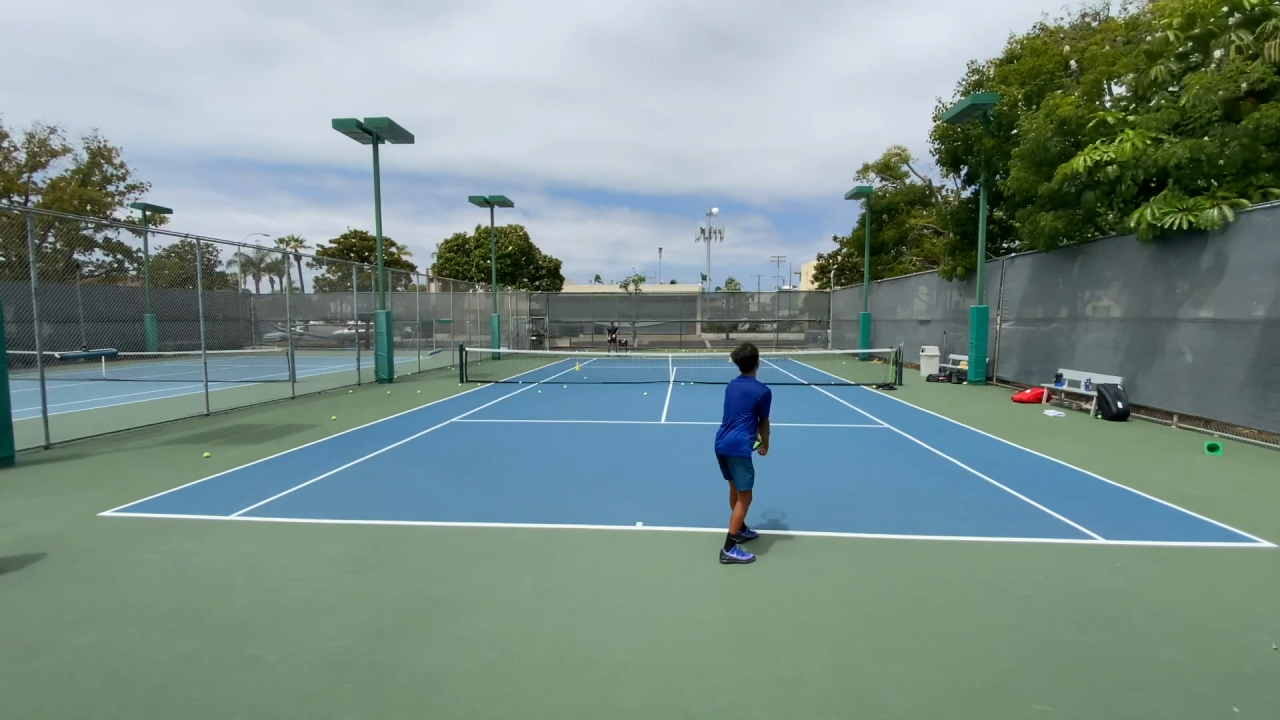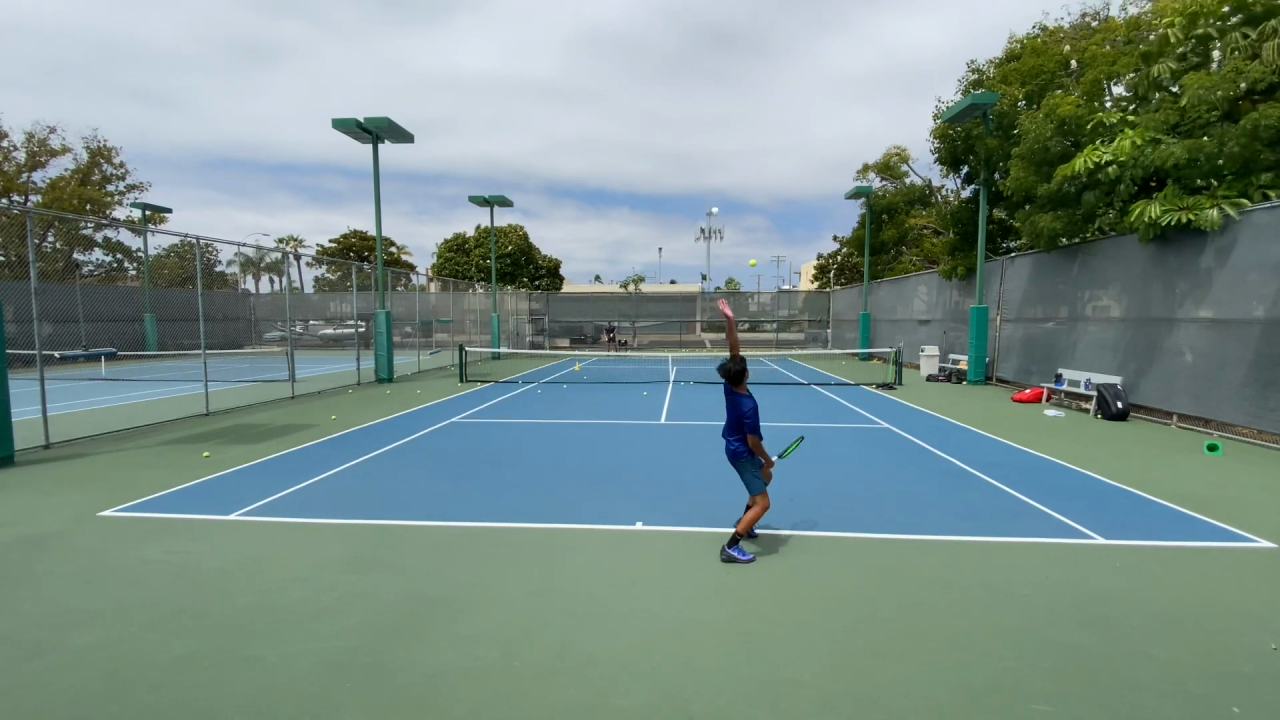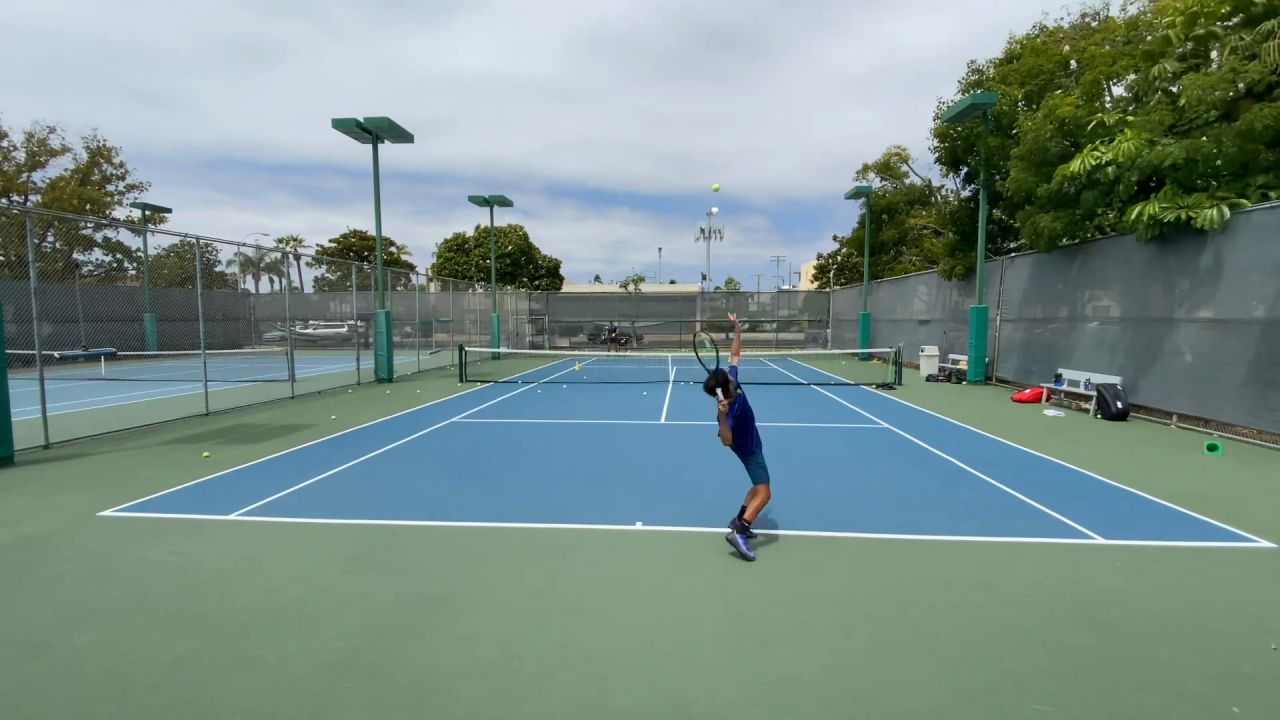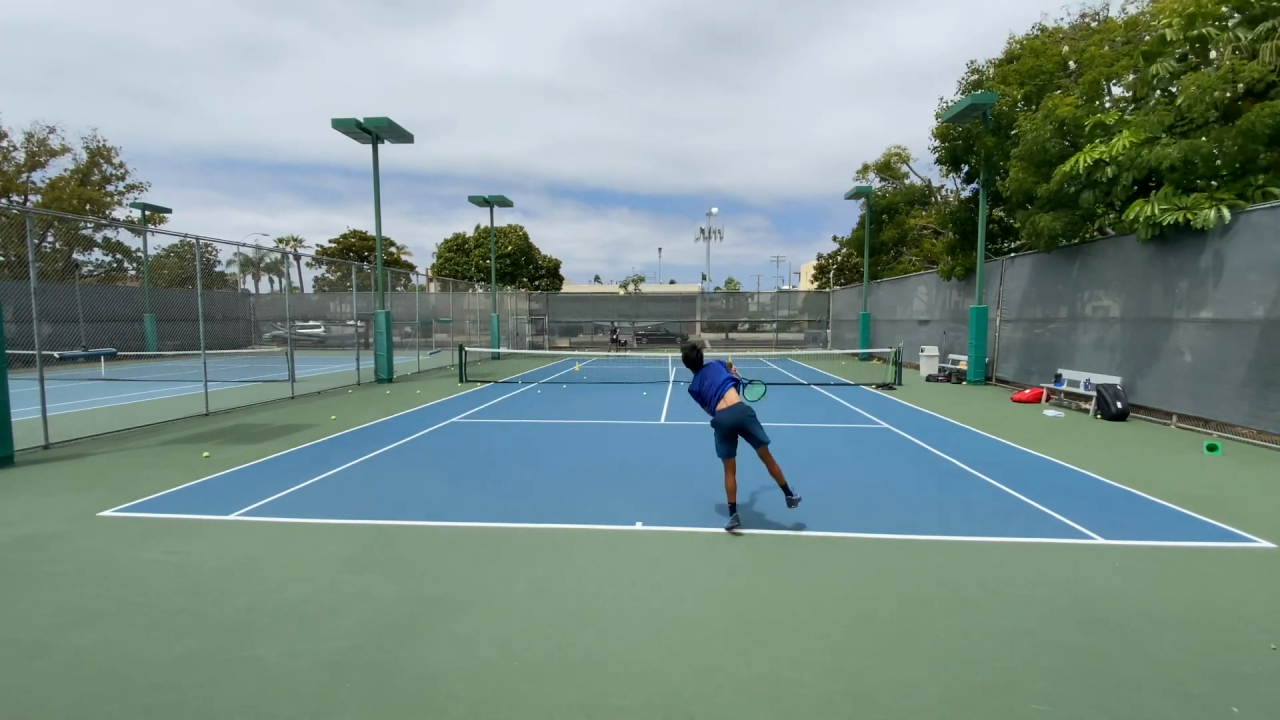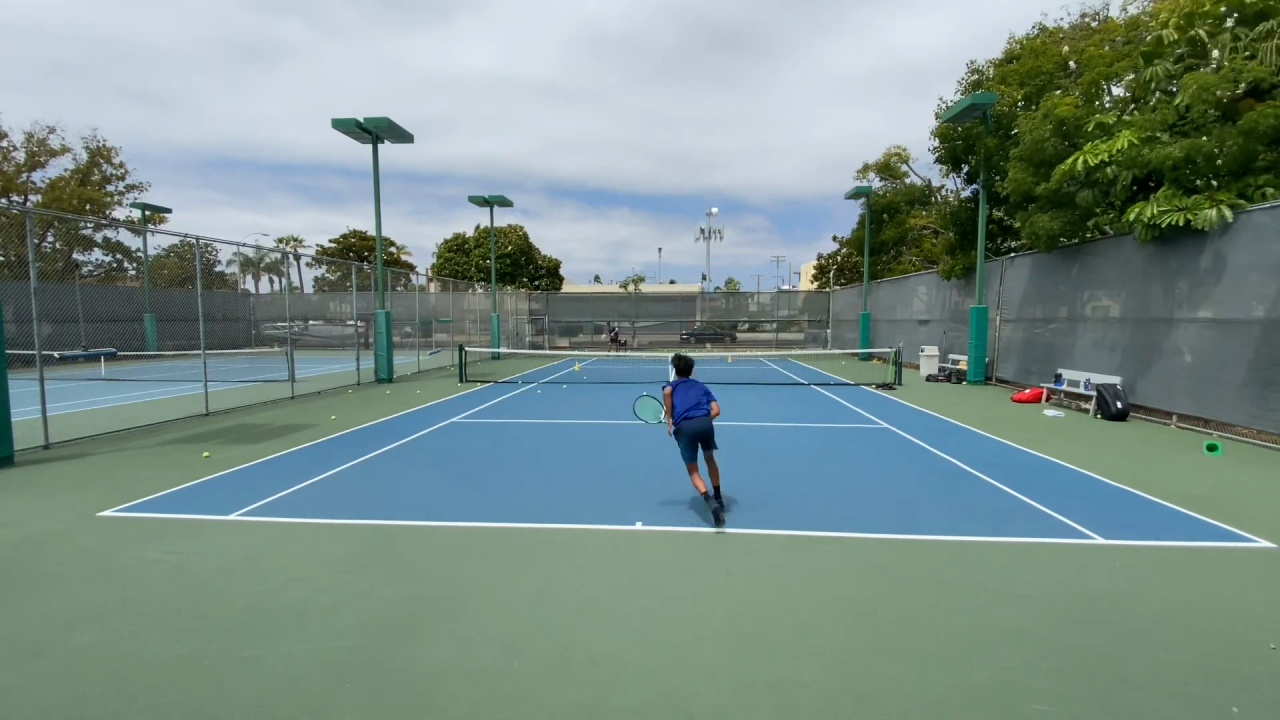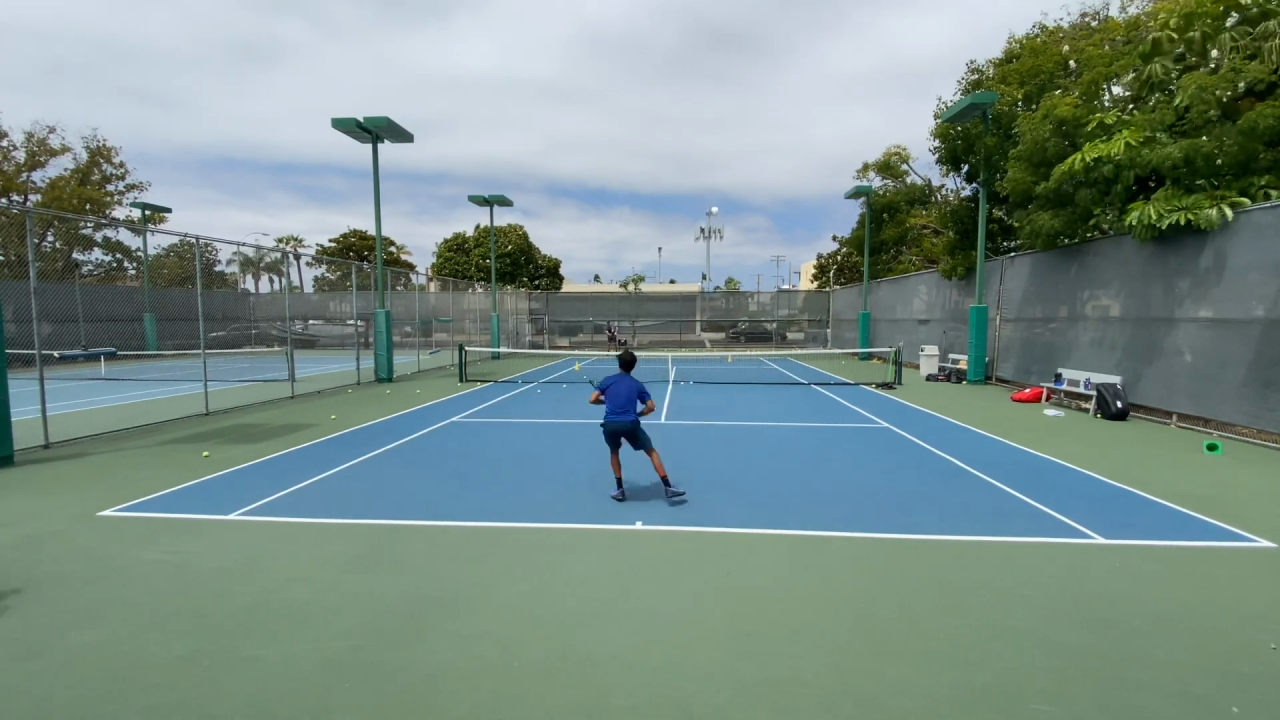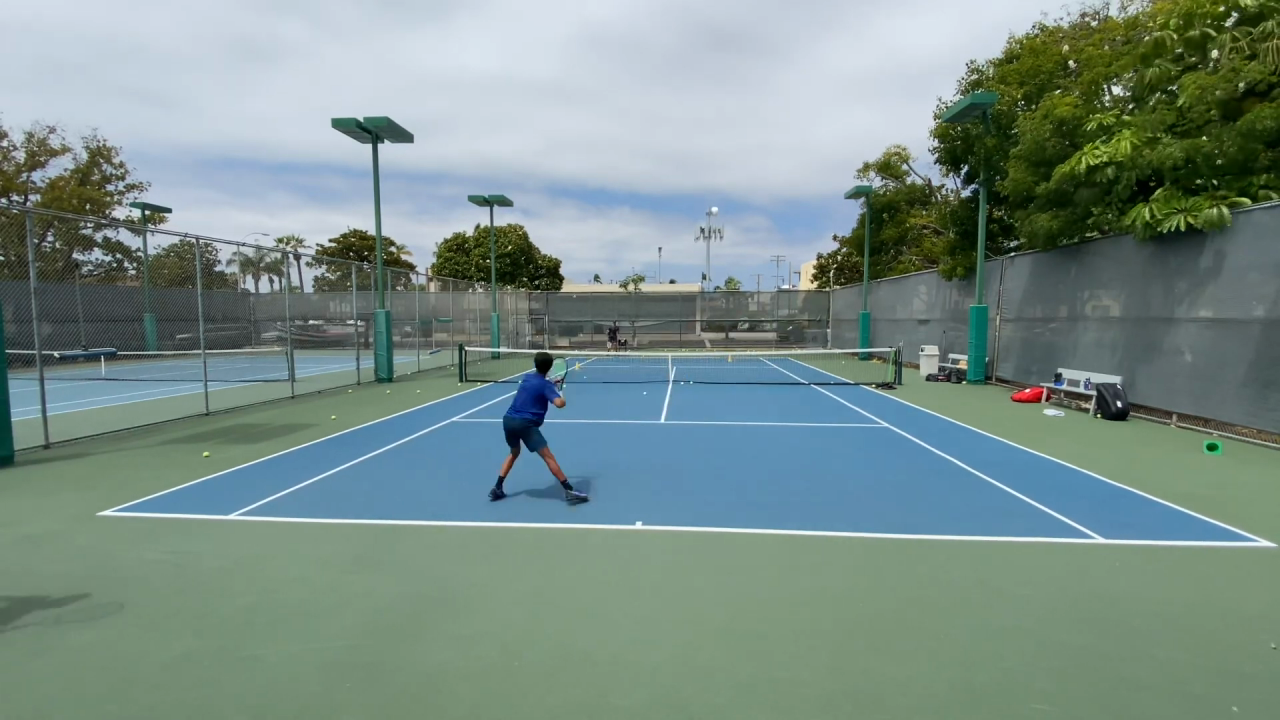
dt=0.4s
person 1, frame 1
left shoulder: (732, 385)
right shoulder: (763, 392)
right elbow: (763, 424)
right wrist: (765, 444)
left hip: (721, 444)
right hip: (739, 447)
left knee: (735, 491)
right knee: (744, 497)
left ankle: (741, 530)
right ankle: (729, 549)
person 1, frame 2
left shoulder: (729, 384)
right shoulder: (748, 406)
left elbow: (733, 352)
right elbow: (754, 442)
left wrist: (730, 322)
right wrist: (767, 458)
left hip: (735, 446)
right hip: (742, 453)
left knee: (766, 475)
right knee: (762, 503)
left ankle: (745, 522)
right ankle: (731, 547)
person 1, frame 3
left shoulder: (730, 385)
right shoulder: (730, 411)
left elbow: (735, 357)
right elbow: (727, 441)
left wrist: (737, 328)
right wrist: (722, 415)
left hip: (751, 446)
right hip: (748, 449)
left knee: (761, 483)
right knee: (763, 495)
left ankle: (740, 520)
right ankle: (739, 532)
person 1, frame 4
left shoulder: (693, 387)
right shoulder: (715, 365)
left elbow: (710, 410)
right elbow: (732, 369)
right wrist: (735, 375)
left hip: (721, 419)
right hip: (741, 412)
left knee: (729, 470)
right knee: (766, 455)
left ankle: (733, 516)
right ankle: (789, 495)
person 1, frame 5
left shoulder: (672, 385)
right shoulder: (702, 386)
left elbow: (666, 391)
right elbow: (716, 410)
left wrist: (669, 419)
left hip: (684, 427)
right hip: (705, 425)
left knee: (693, 471)
right knee: (709, 459)
left ankle: (710, 501)
right ankle: (717, 499)
person 1, frame 6
left shoulder: (608, 380)
right shoulder: (638, 385)
left elbow: (592, 400)
right elbow: (651, 407)
left hip: (611, 423)
right hip: (630, 425)
left knee: (614, 452)
right knee: (652, 452)
left ankle: (620, 489)
right ankle: (668, 487)
person 1, frame 7
left shoulder: (527, 378)
right shoulder: (546, 385)
right elbow: (559, 404)
right wrist: (562, 399)
left hip: (508, 421)
right hip: (524, 424)
left knee: (514, 453)
right knee: (548, 457)
left ankle: (497, 489)
right ankle: (569, 491)
